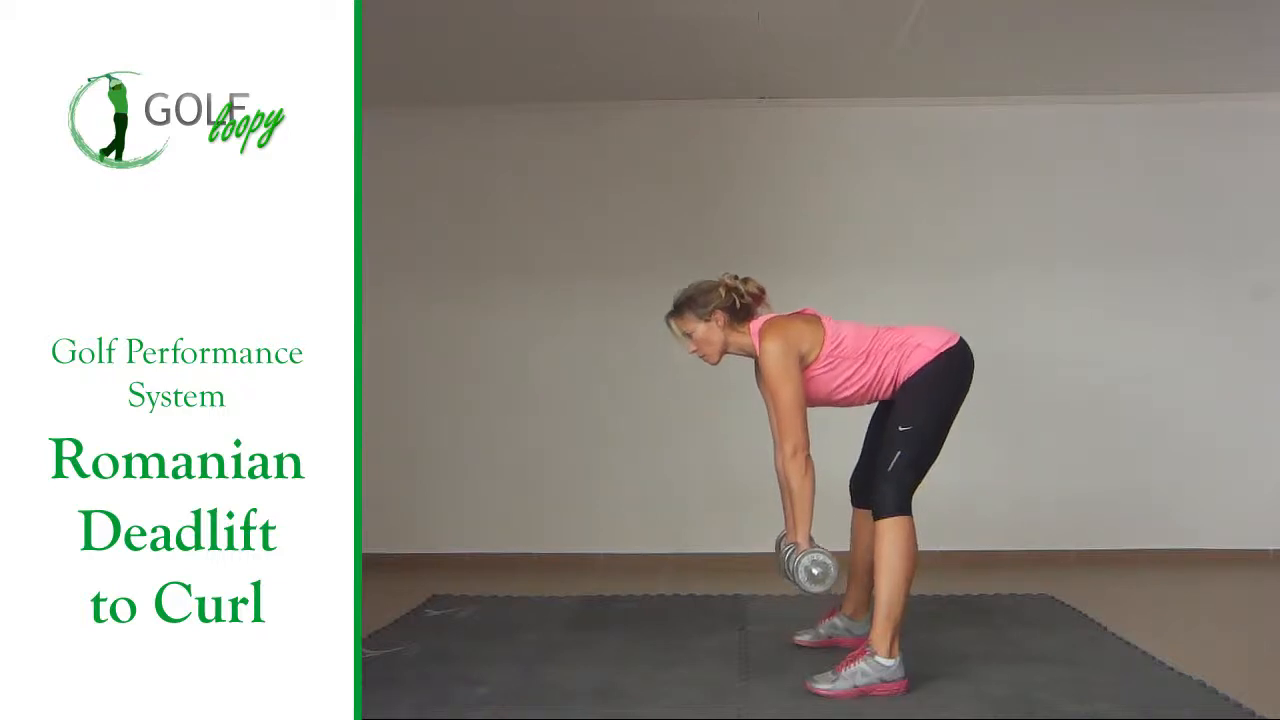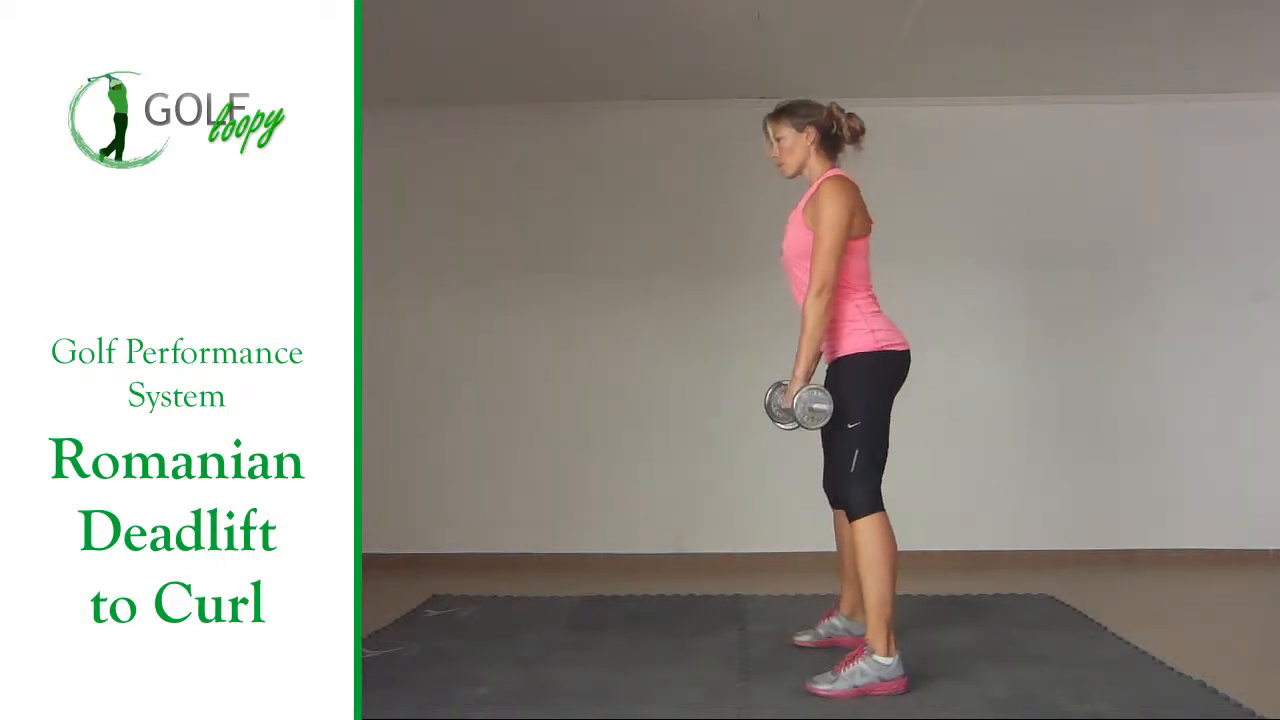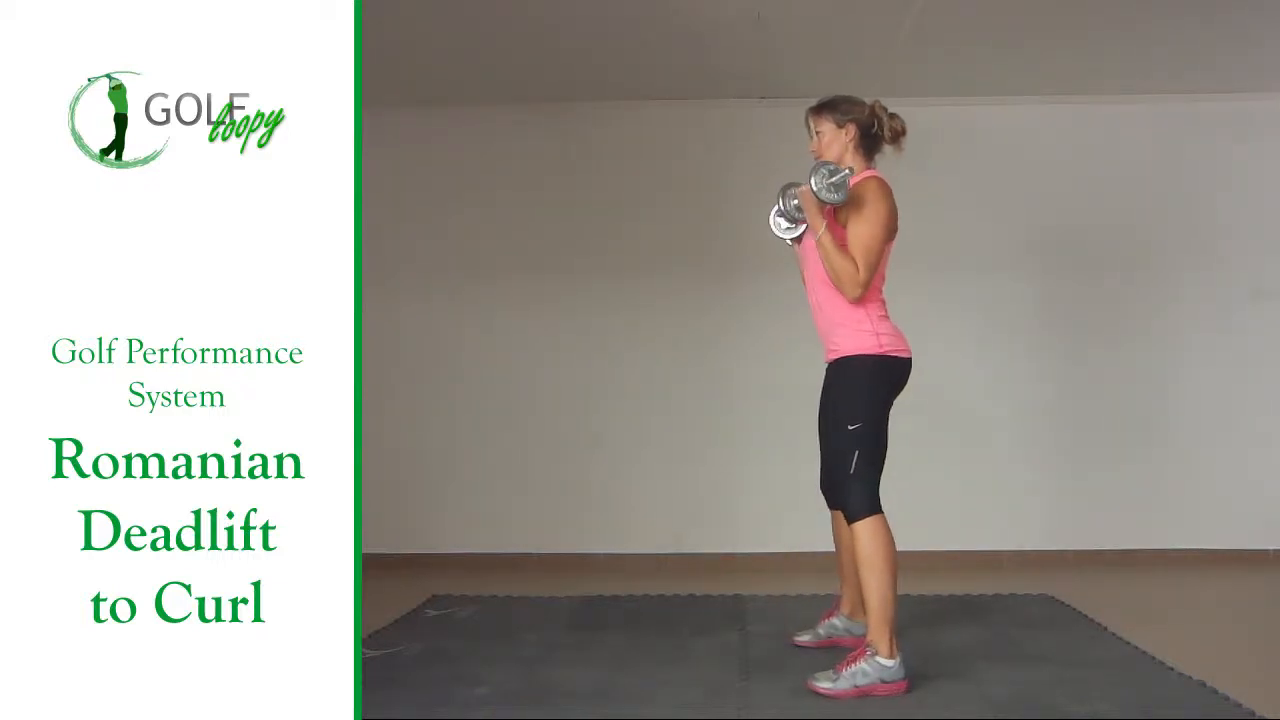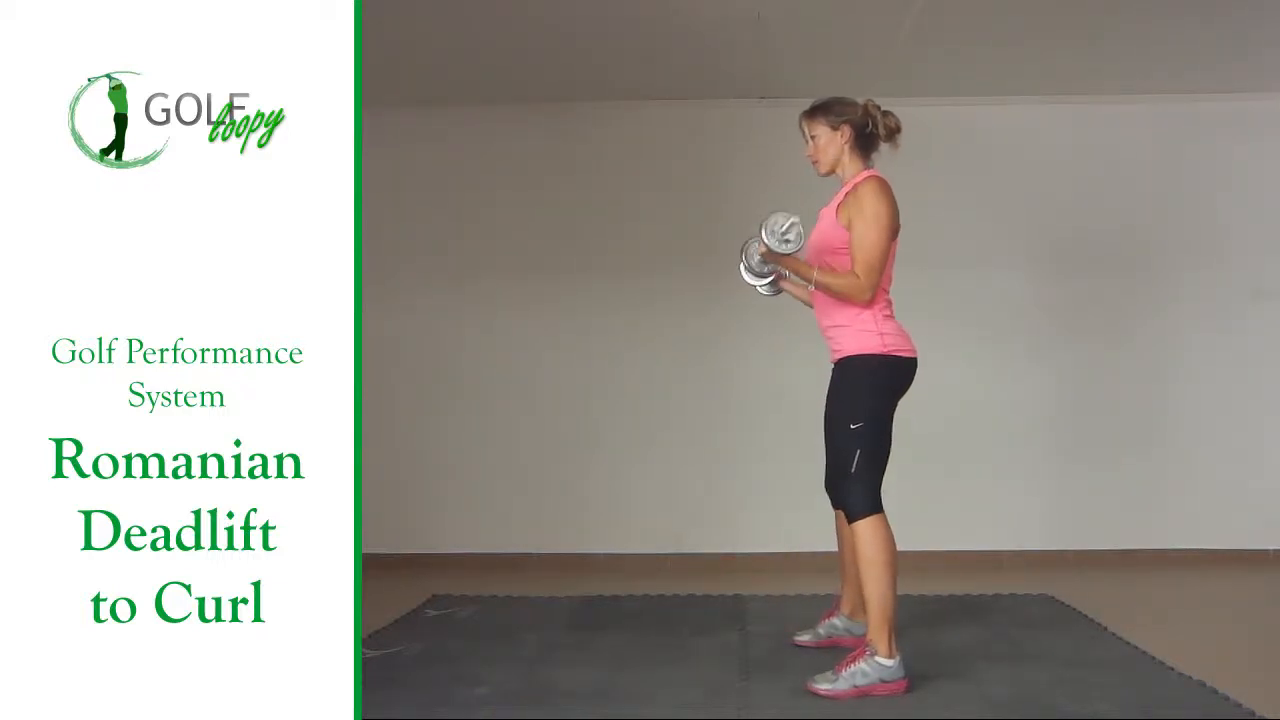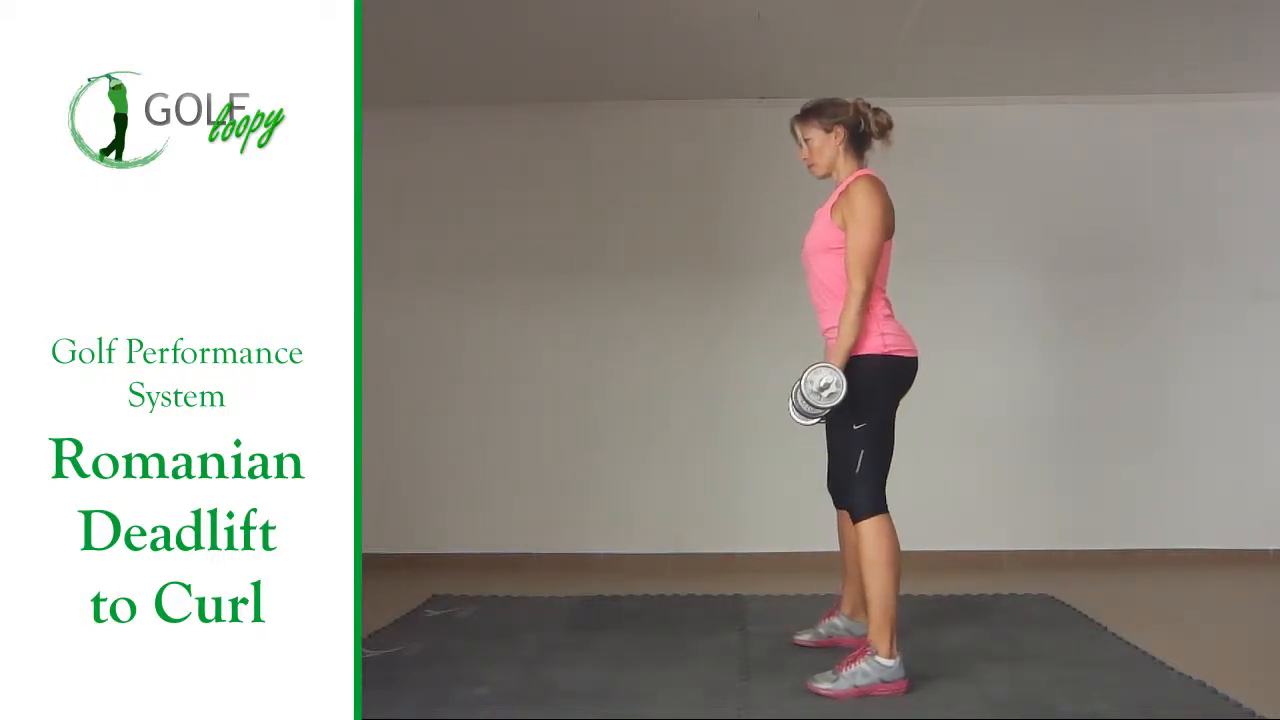
dt=1s
person 1, frame 1
left shoulder: (775, 342)
right shoulder: (765, 357)
left elbow: (798, 454)
right elbow: (784, 454)
left wrist: (803, 538)
right wrist: (792, 531)
left hip: (937, 364)
right hip: (915, 372)
left knee: (888, 494)
right knee: (864, 489)
left ankle: (883, 660)
right ankle: (853, 618)
person 1, frame 2
left shoulder: (834, 190)
right shoulder: (815, 199)
left elbow: (824, 290)
left wrist: (798, 375)
right wrist: (806, 372)
left hip: (867, 356)
right hip: (852, 358)
left knee: (859, 494)
right knee: (840, 490)
left ankle: (882, 658)
right ankle: (851, 616)
person 1, frame 3
left shoulder: (870, 191)
right shoulder: (844, 195)
left elbow: (855, 285)
left wrist: (818, 223)
right wrist: (799, 235)
left hip: (868, 359)
right hip: (849, 360)
left knee: (859, 496)
right knee: (838, 490)
left ankle: (884, 657)
right ankle: (852, 616)
person 1, frame 4
left shoulder: (870, 191)
right shoulder: (848, 197)
left elbow: (863, 289)
left wrist: (803, 267)
right wrist: (789, 281)
left hip: (873, 359)
right hip: (855, 360)
left knee: (860, 497)
right knee: (843, 491)
left ankle: (883, 657)
right ankle: (851, 616)
person 1, frame 5
left shoulder: (863, 190)
right shoulder: (843, 197)
left elbow: (860, 289)
left wrist: (837, 363)
left hip: (872, 359)
right hip: (857, 359)
left knee: (865, 498)
right knee: (845, 492)
left ankle: (883, 658)
right ankle: (852, 617)
